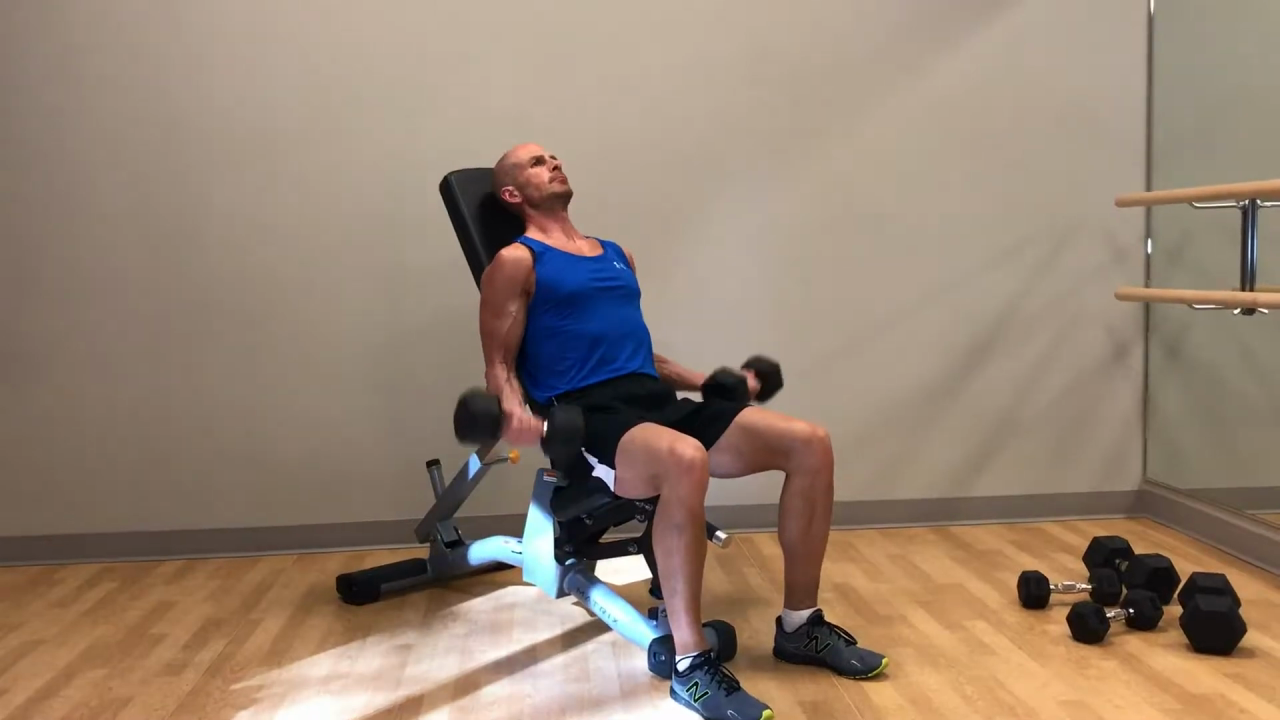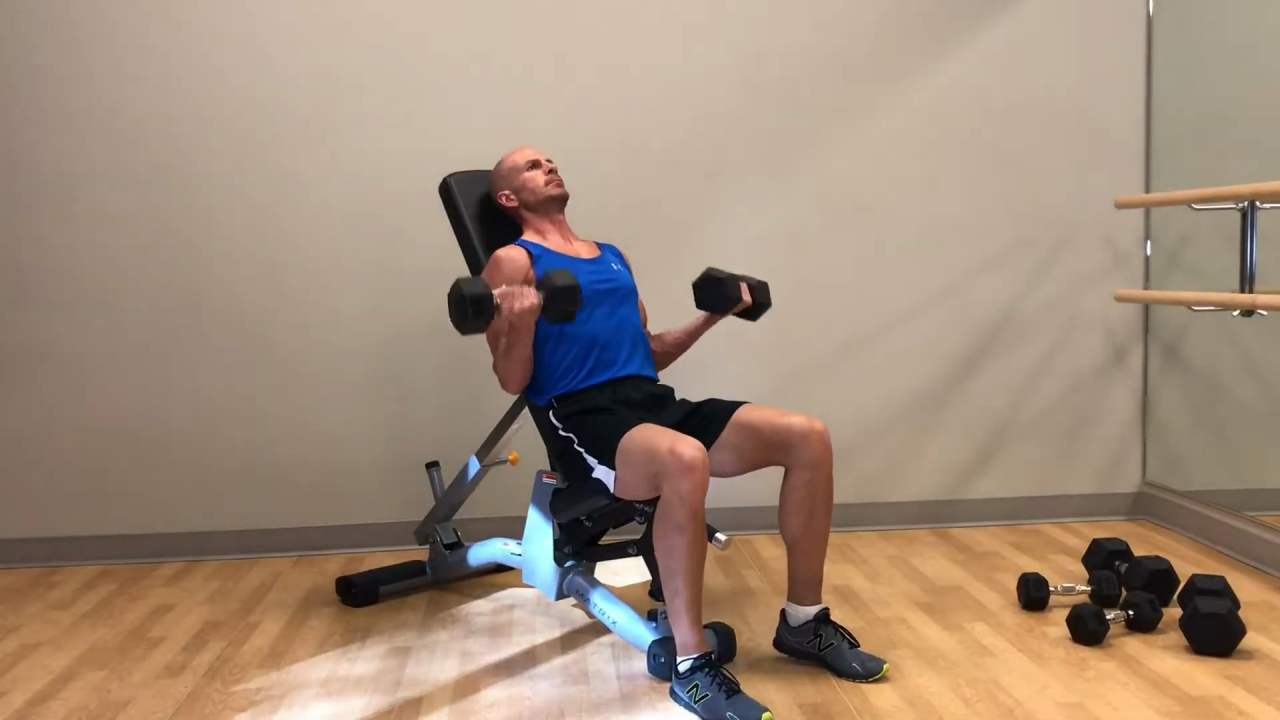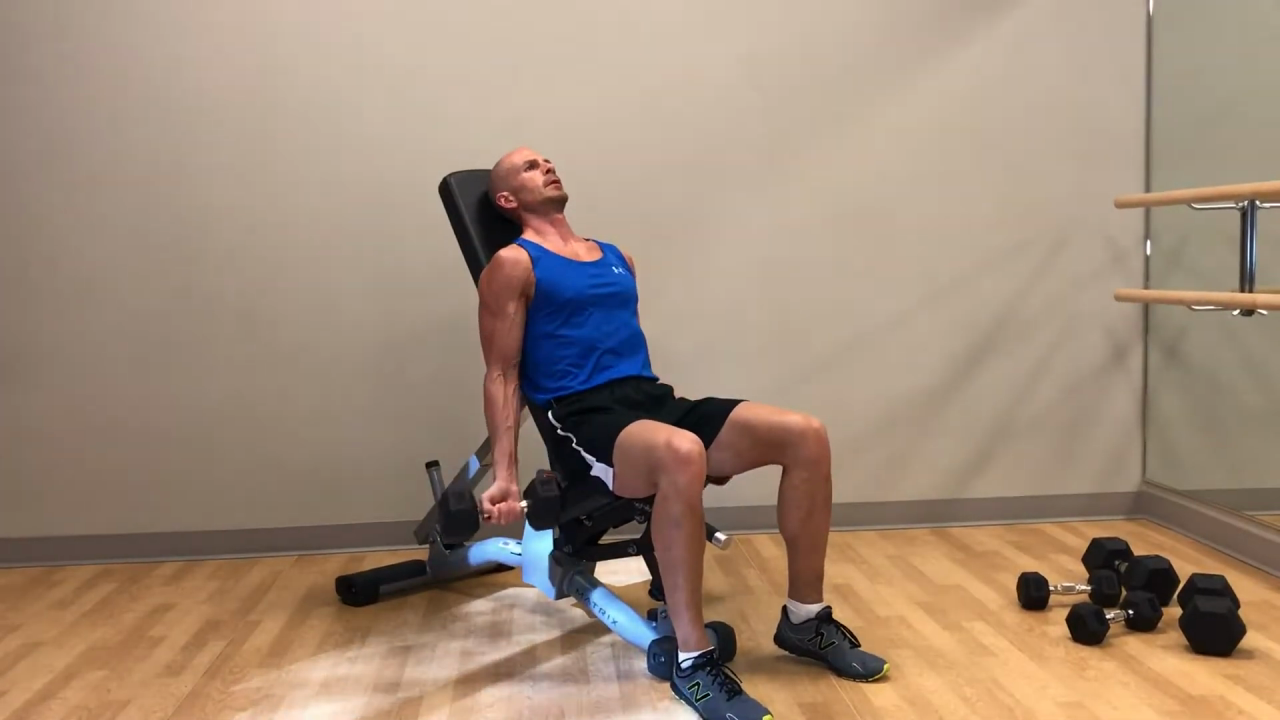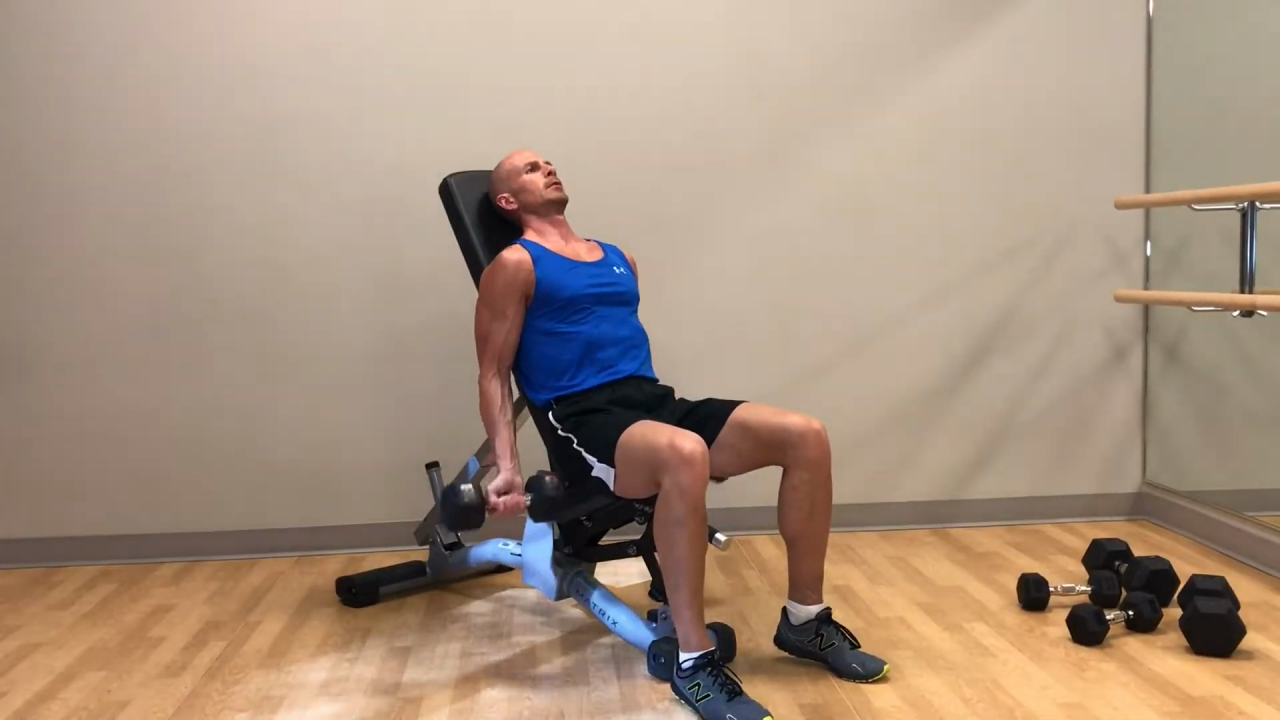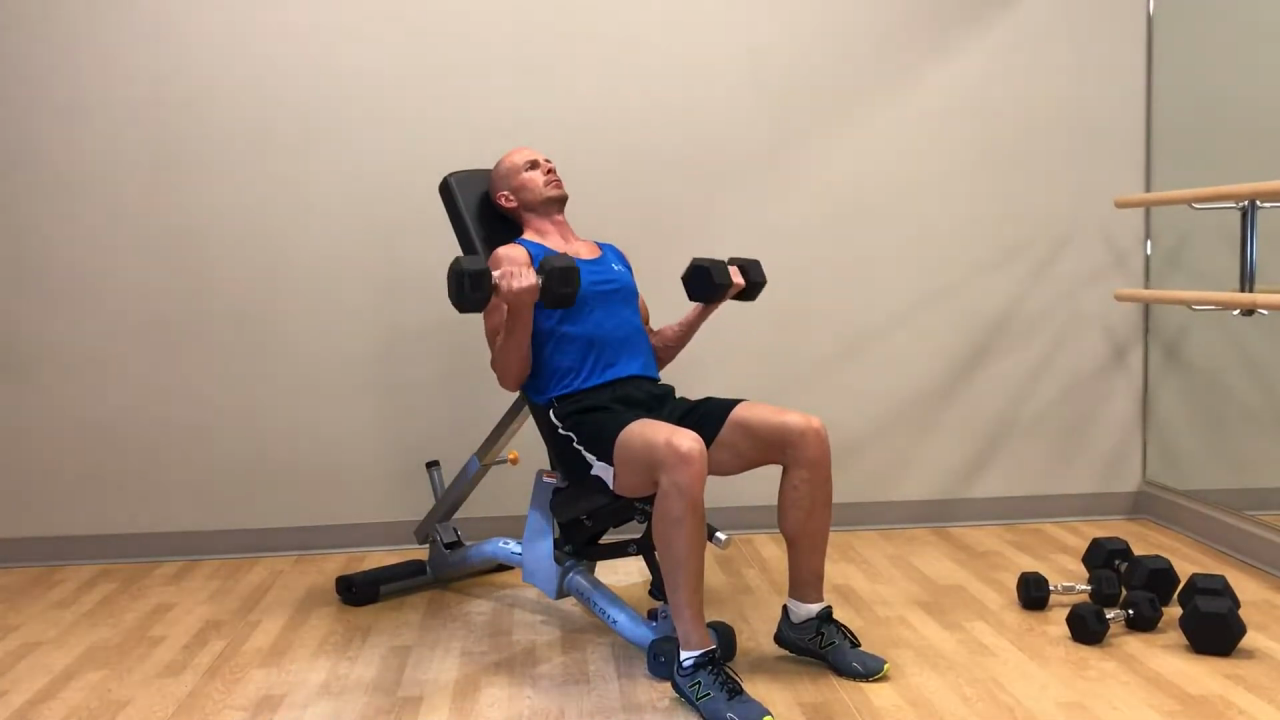
dt=1s
person 1, frame 1
left shoulder: (616, 255)
right shoulder: (515, 262)
right elbow: (499, 362)
left wrist: (705, 382)
right wrist: (516, 412)
left hip: (653, 398)
right hip: (587, 418)
left knee: (809, 444)
right knee: (684, 461)
left ankle: (800, 625)
right ankle: (691, 665)
person 1, frame 2
left shoulder: (613, 256)
right shoulder: (512, 261)
right elbow: (513, 381)
left wrist: (709, 316)
right wrist: (521, 321)
left hip: (654, 401)
right hip: (585, 419)
left knee: (808, 437)
right knee: (684, 461)
left ankle: (804, 621)
right ankle: (691, 666)
person 1, frame 3
left shoulder: (616, 258)
right shoulder: (513, 265)
right elbow: (502, 376)
left wrist: (677, 417)
right wrist: (505, 474)
left hip: (652, 398)
right hip: (585, 418)
left knee: (805, 436)
right knee: (680, 454)
left ankle: (805, 618)
right ankle: (693, 661)
person 1, frame 4
left shoulder: (618, 258)
right shoulder: (515, 265)
right elbow: (493, 372)
right wrist: (507, 467)
left hip: (654, 400)
right hip: (585, 419)
left knee: (805, 436)
right knee: (685, 455)
left ankle: (805, 619)
right ankle: (694, 661)
person 1, frame 5
left shoulder: (613, 257)
right shoulder: (514, 259)
right elbow: (510, 378)
left wrist: (707, 304)
right wrist: (520, 306)
left hip: (653, 399)
right hip: (585, 418)
left knee: (805, 434)
right knee: (681, 452)
left ankle: (805, 617)
right ankle: (695, 660)
